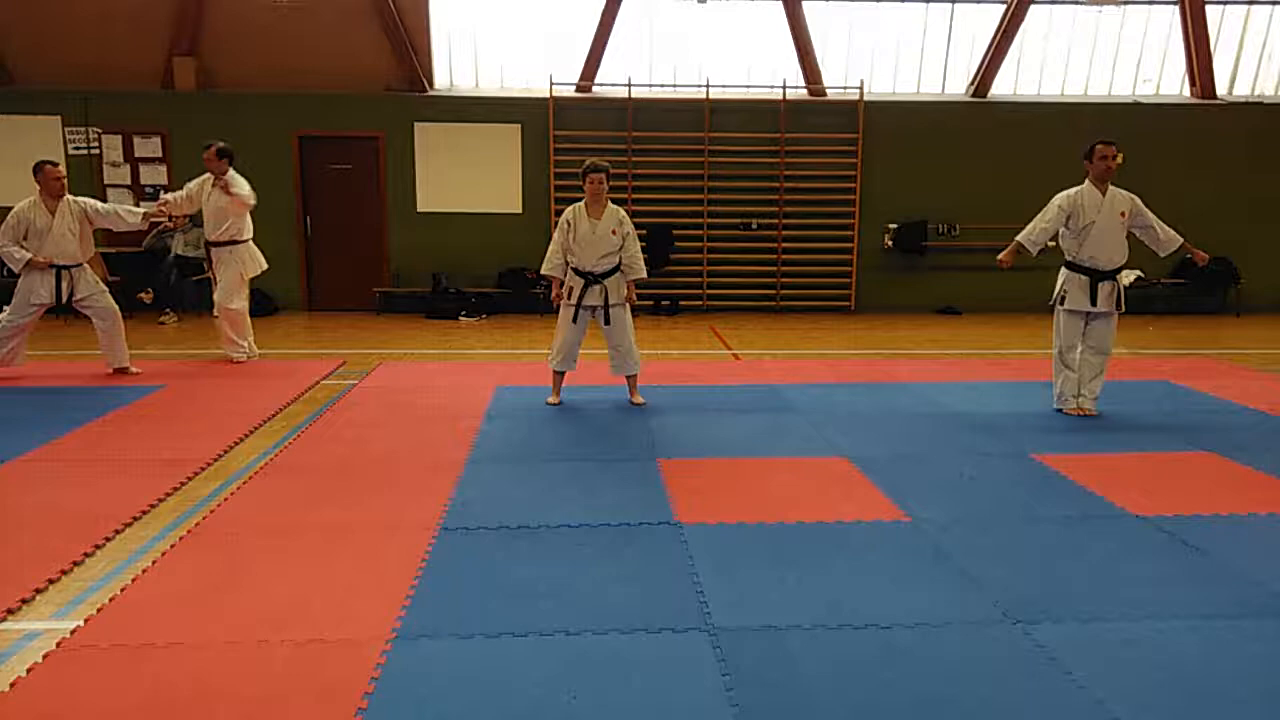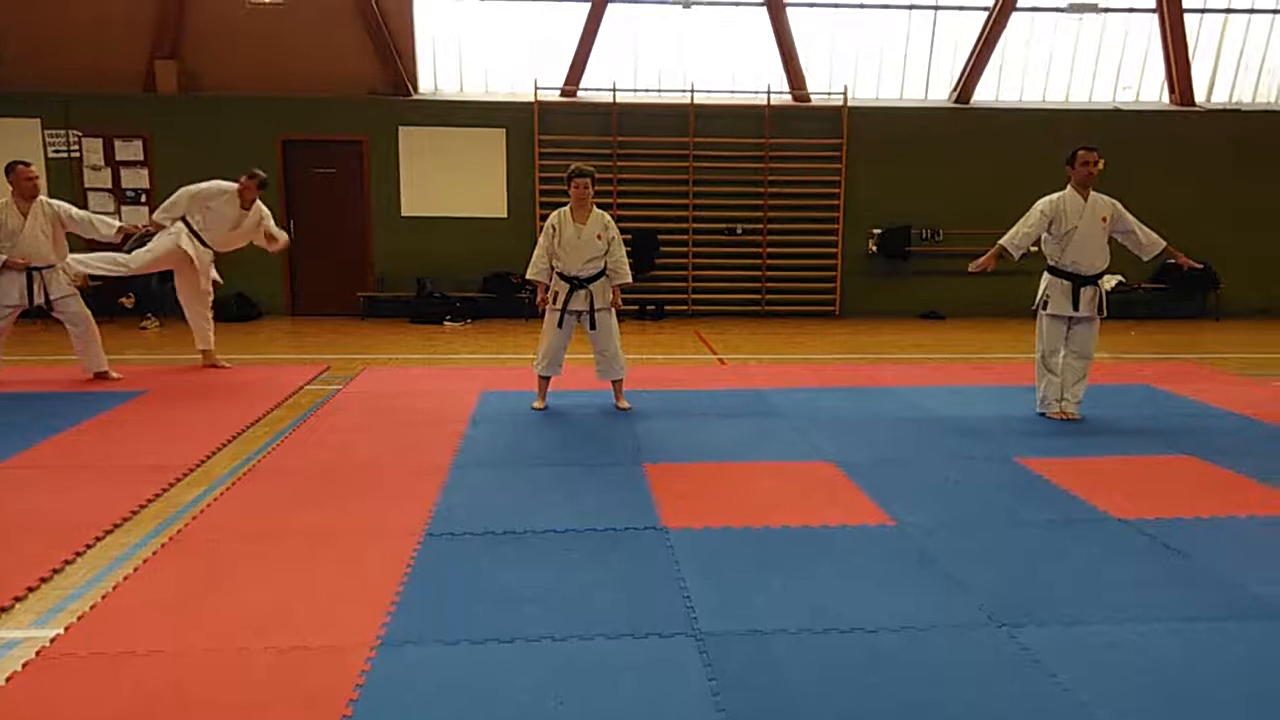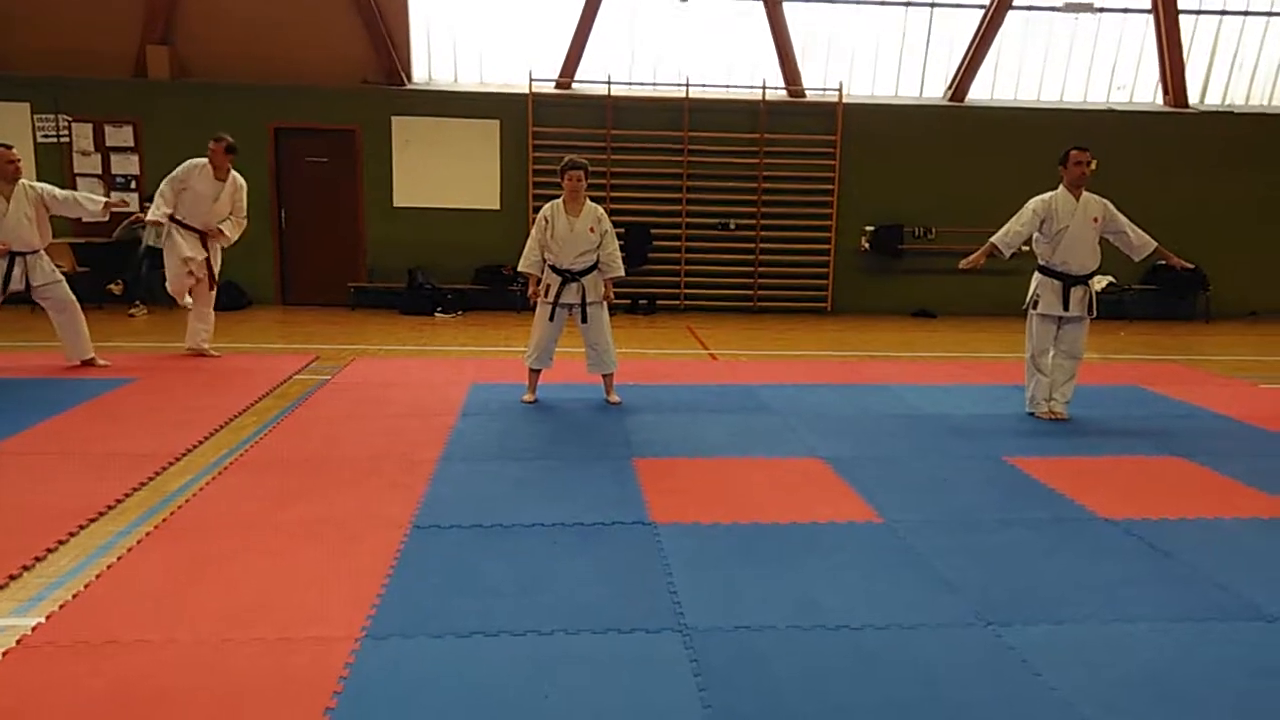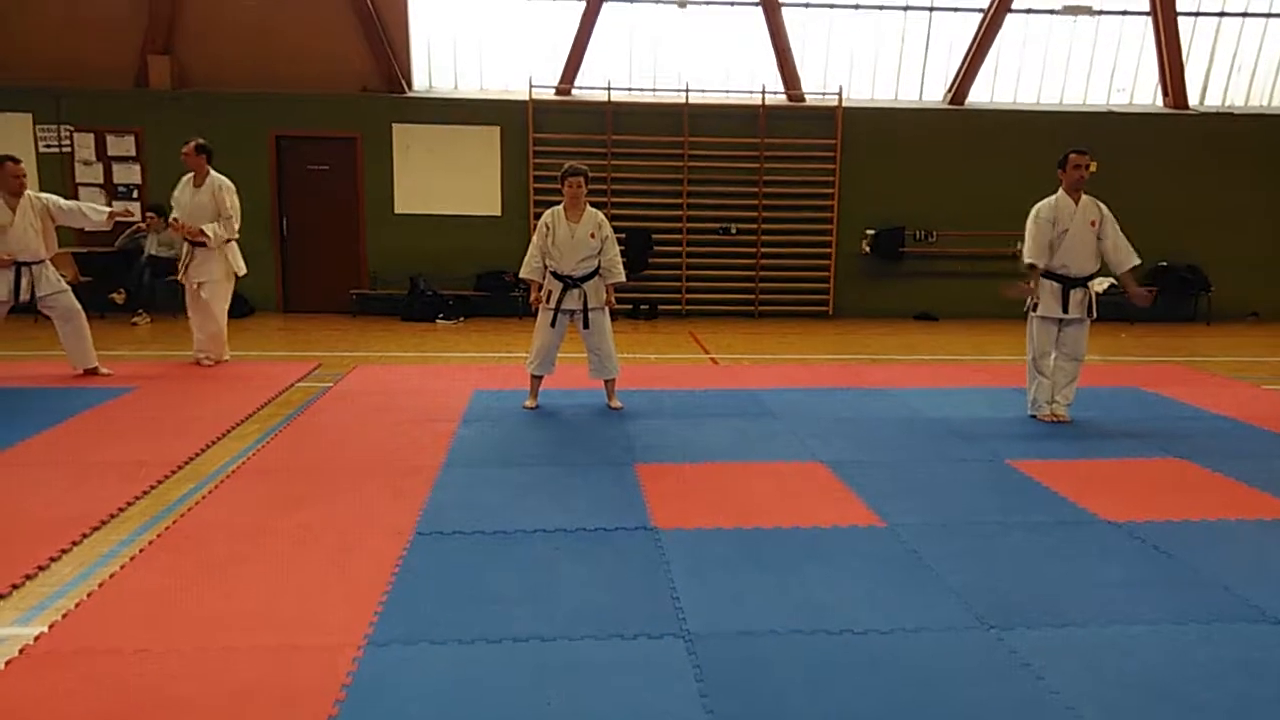
dt=0.5s
person 1, frame 1
left shoulder: (1127, 202)
right shoulder: (1070, 199)
left elbow: (1156, 229)
right elbow: (1042, 226)
left wrist: (1193, 252)
right wrist: (1010, 251)
left hip: (1107, 285)
right hip: (1076, 282)
left knee: (1099, 347)
right knee: (1067, 345)
left ankle: (1086, 399)
right ankle: (1067, 399)
person 1, frame 2
left shoulder: (1109, 207)
right shoulder: (1052, 204)
left elbow: (1139, 234)
right elbow: (1024, 231)
left wrist: (1176, 255)
right wrist: (992, 255)
left hip: (1090, 290)
right hip: (1058, 286)
left knee: (1081, 352)
right knee: (1050, 349)
left ankle: (1069, 403)
right ankle: (1050, 403)
person 1, frame 3
left shoulder: (1101, 207)
right shoulder: (1044, 204)
left elbow: (1131, 235)
right elbow: (1015, 229)
left wrist: (1169, 257)
right wrist: (982, 253)
left hip: (1080, 290)
right hip: (1049, 286)
left knee: (1071, 351)
right knee: (1039, 349)
left ankle: (1057, 402)
right ankle: (1038, 402)
person 1, frame 4
left shoulder: (1098, 210)
right shoulder: (1045, 209)
left elbow: (1115, 248)
right elbow: (1035, 246)
left wrist: (1130, 286)
right wrist: (1033, 282)
left hip: (1080, 292)
right hip: (1050, 289)
left knee: (1071, 354)
right knee: (1041, 352)
left ankle: (1060, 404)
right ankle: (1041, 405)
person 2, frame 1
left shoulder: (619, 217)
right shoulder: (571, 216)
left elbow: (630, 253)
right elbow: (558, 251)
left wrist: (631, 288)
right wrist: (555, 286)
left hip: (611, 287)
right hip: (577, 286)
left knee: (623, 341)
right knee: (565, 340)
left ankle: (633, 391)
right ankle: (556, 391)
person 2, frame 2
left shoulder: (604, 221)
right shoulder: (556, 220)
left elbow: (616, 258)
right elbow: (543, 256)
left wrist: (616, 293)
right wrist: (541, 291)
left hip: (597, 291)
right hip: (563, 290)
left knee: (609, 345)
right knee: (551, 345)
left ankle: (619, 396)
right ankle: (541, 396)
person 2, frame 3
left shoulder: (597, 214)
right shoulder: (549, 212)
left elbow: (609, 251)
right elbow: (535, 248)
left wrist: (609, 286)
right wrist: (533, 283)
left hip: (589, 285)
right hip: (555, 283)
left knee: (600, 339)
right knee: (542, 338)
left ankle: (609, 390)
right ankle: (531, 389)
person 2, frame 4
left shoulder: (598, 220)
right shoulder: (549, 218)
left elbow: (610, 257)
right elbow: (537, 255)
left wrist: (610, 291)
right wrist: (534, 289)
left hip: (590, 290)
right hip: (556, 289)
left knee: (602, 344)
right knee: (543, 343)
left ankle: (611, 395)
right ankle: (533, 395)
person 3, frame 1
left shoulder: (237, 183)
right shoulder: (206, 181)
left elbow: (246, 202)
right elbow: (188, 198)
left wrist: (231, 193)
right wrist: (169, 201)
left hip: (234, 253)
right hip: (217, 253)
left knee: (228, 303)
right knee: (225, 304)
left ankle: (239, 350)
right ankle: (246, 347)
person 3, frame 2
left shoulder: (261, 215)
right shoulder: (222, 190)
left elbow: (273, 241)
right elbow: (188, 195)
left wrist: (277, 238)
right wrist: (162, 217)
left hip: (202, 255)
right hip: (183, 237)
left knee: (200, 304)
right knee: (137, 261)
left ankle: (209, 355)
right ankle: (77, 264)
person 3, frame 3
left shoulder: (238, 184)
right shoulder: (192, 167)
left elbow: (239, 219)
right elbow: (168, 187)
left wrist: (221, 231)
right wrist: (159, 213)
left hip: (208, 243)
right hip: (180, 234)
left knee: (205, 296)
right knee: (178, 285)
left ankle: (200, 344)
person 3, frame 4
left shoulder: (221, 185)
right shoulder: (185, 182)
left elbow: (230, 223)
right elbow: (177, 207)
left wrist: (203, 231)
right wrist: (175, 220)
left hip: (217, 254)
right hip: (193, 253)
left knee: (212, 306)
right knee: (196, 307)
left ankle: (215, 353)
right ankle: (204, 352)
person 4, frame 1
left shoulder: (80, 206)
right shoulder: (24, 211)
left elbow: (111, 213)
left wrist: (145, 214)
right wrist: (28, 260)
left hip: (78, 276)
right hip: (41, 279)
left knee: (109, 313)
left ankle: (119, 363)
person 4, frame 2
left shoulder: (53, 208)
left elbow: (85, 220)
left wrist: (120, 228)
left hip: (50, 277)
left knee: (81, 319)
left ankle: (99, 368)
person 4, frame 3
left shoulder: (36, 192)
left elbow: (68, 200)
left wrist: (105, 203)
left hip: (34, 264)
left knee: (65, 304)
left ankle: (85, 355)
person 4, frame 4
left shoulder: (41, 202)
left elbow: (74, 210)
left wrist: (109, 213)
left hip: (39, 273)
left knee: (71, 312)
left ankle: (89, 365)
